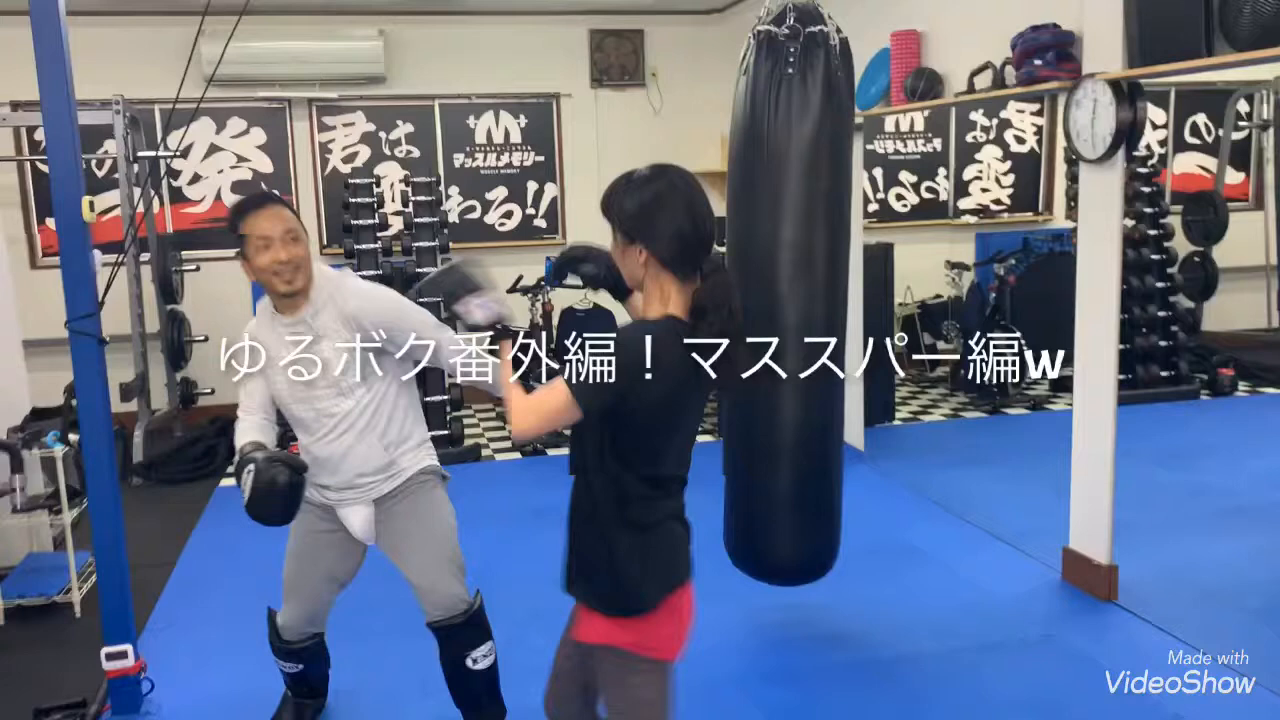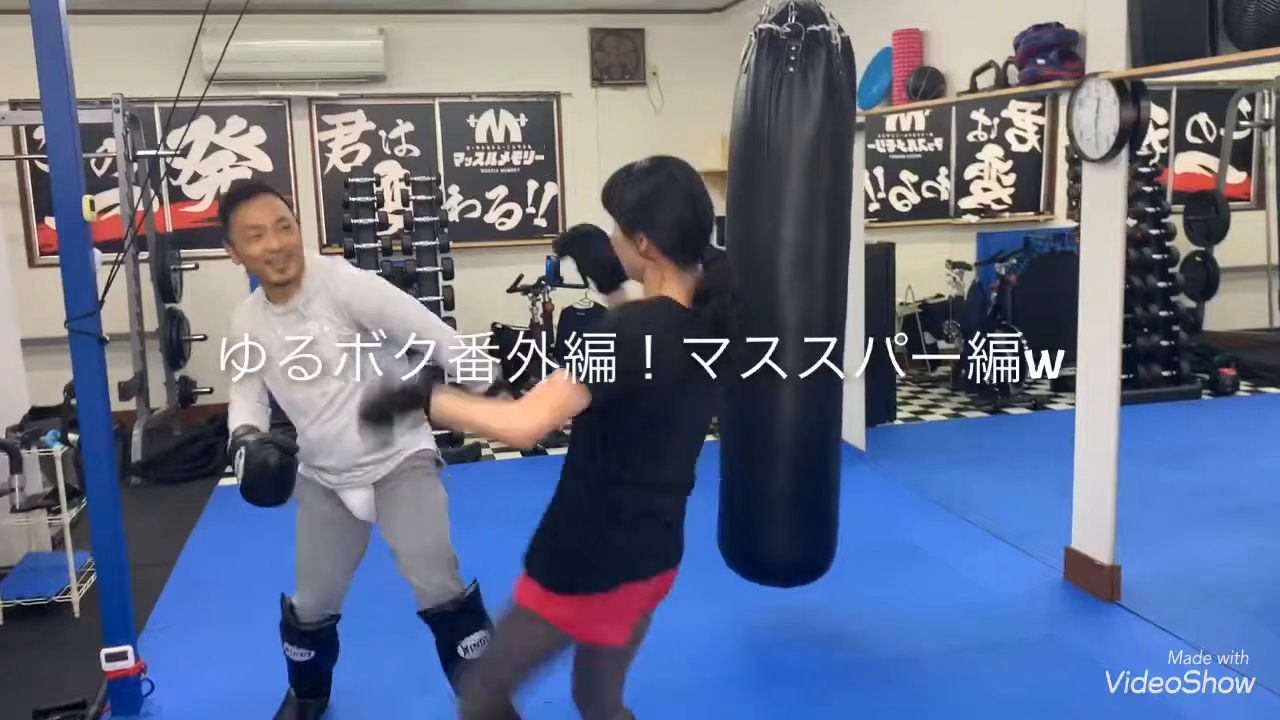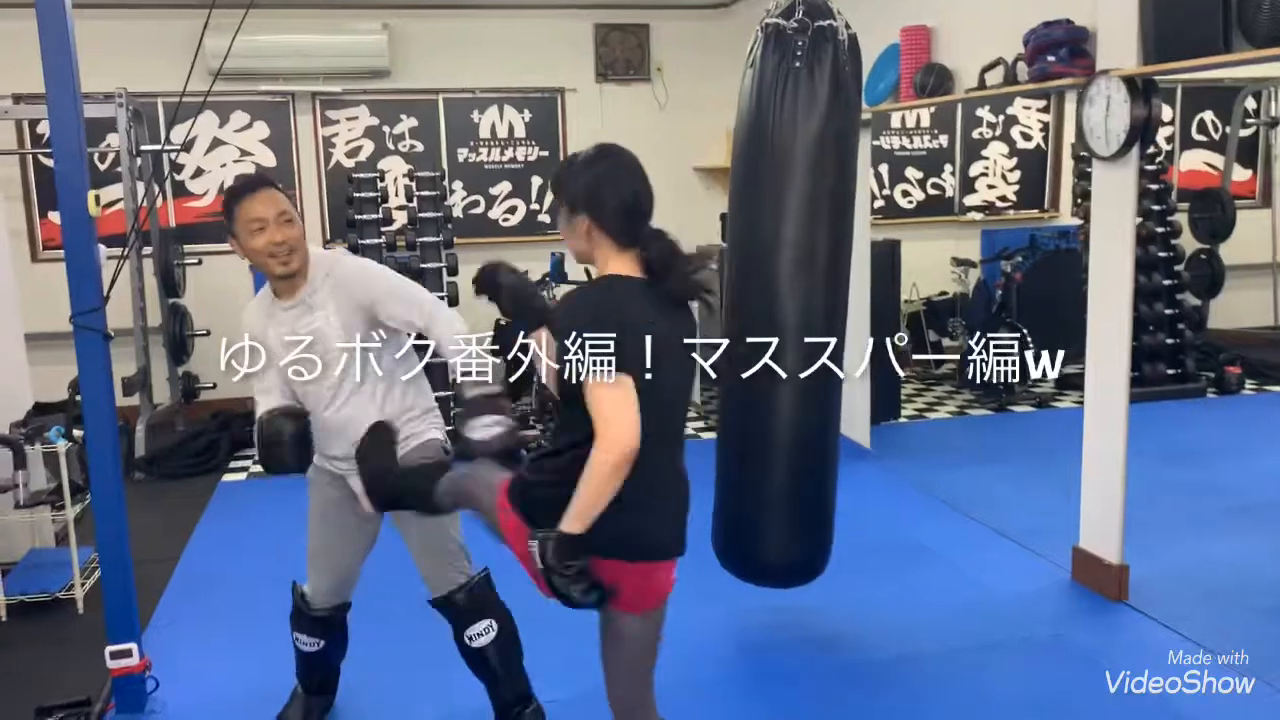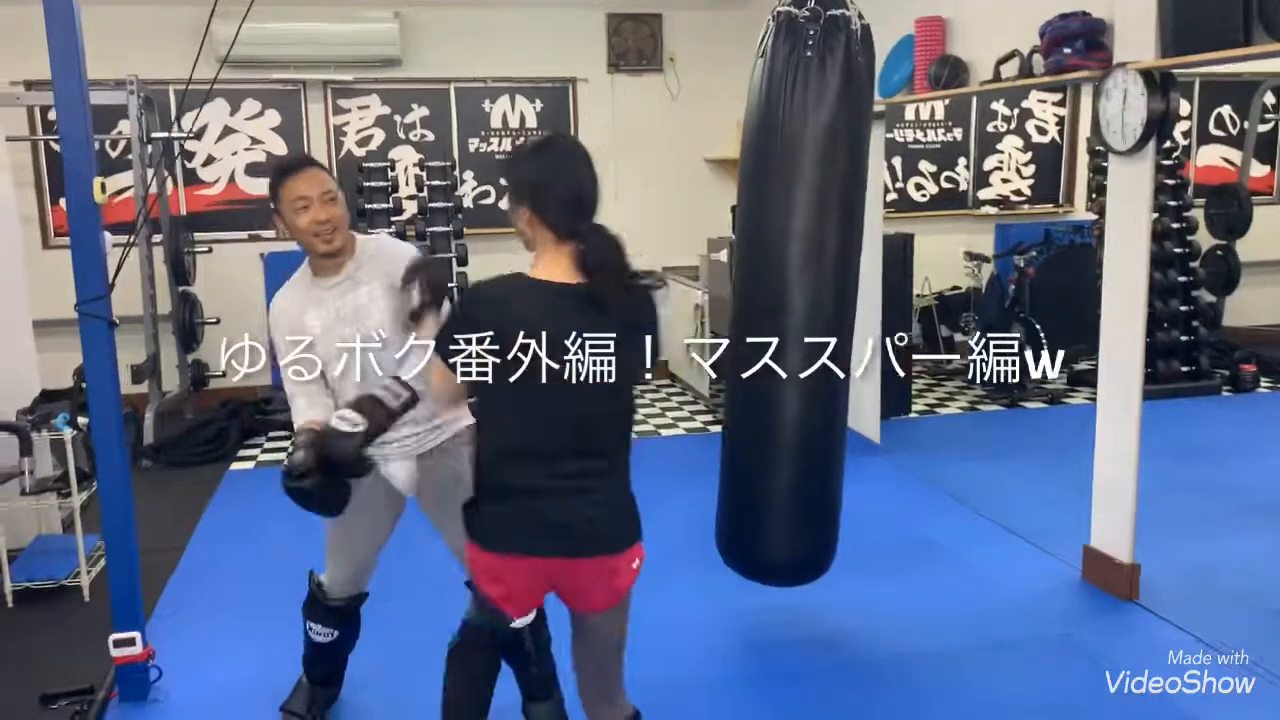
dt=0.2s
person 1, frame 1
left shoulder: (632, 350)
right shoulder: (701, 327)
left elbow: (523, 419)
left wrist: (493, 327)
right wrist: (621, 288)
left hip: (632, 584)
right hip: (639, 566)
person 1, frame 2
left shoulder: (630, 331)
right shoulder: (710, 319)
left elbow: (522, 424)
left wrist: (421, 398)
right wrist: (606, 277)
left hip: (584, 564)
right hip: (653, 552)
person 1, frame 3
left shoulder: (586, 309)
right shoulder: (672, 299)
left elbow: (619, 442)
left wrist: (565, 536)
right wrist: (538, 316)
left hip: (577, 525)
right hip: (649, 540)
left knee: (469, 478)
left ankle: (390, 483)
person 1, frame 4
left shoulder: (483, 304)
right shoulder: (634, 306)
left elbow: (442, 393)
left wrist: (425, 307)
left hip: (507, 533)
right hip: (604, 535)
person 2, frame 1
left shoulder: (359, 300)
right shoulder: (257, 336)
left elbow: (450, 349)
right elbow: (253, 413)
right wrist: (254, 458)
left hip: (404, 479)
right hip: (324, 496)
left knee: (451, 606)
right knee: (292, 623)
person 2, frame 2
left shoulder: (345, 285)
right shoulder: (246, 322)
left elbow: (434, 339)
right elbow: (246, 394)
right wrist: (248, 439)
left hip: (400, 461)
right hip: (323, 477)
left knee: (444, 594)
right knee: (308, 606)
person 2, frame 3
left shoulder: (354, 276)
right shoulder: (256, 320)
left elbow: (441, 326)
right elbow: (273, 387)
right wrist: (272, 423)
left hip: (412, 451)
right hip: (335, 465)
left knee: (455, 585)
right knee: (320, 593)
person 2, frame 4
left shoulder: (395, 258)
right shoulder: (289, 306)
right elbow: (307, 388)
left wrist: (386, 402)
right wrist: (311, 445)
left hip: (442, 439)
right hip: (364, 455)
right knee: (337, 583)
